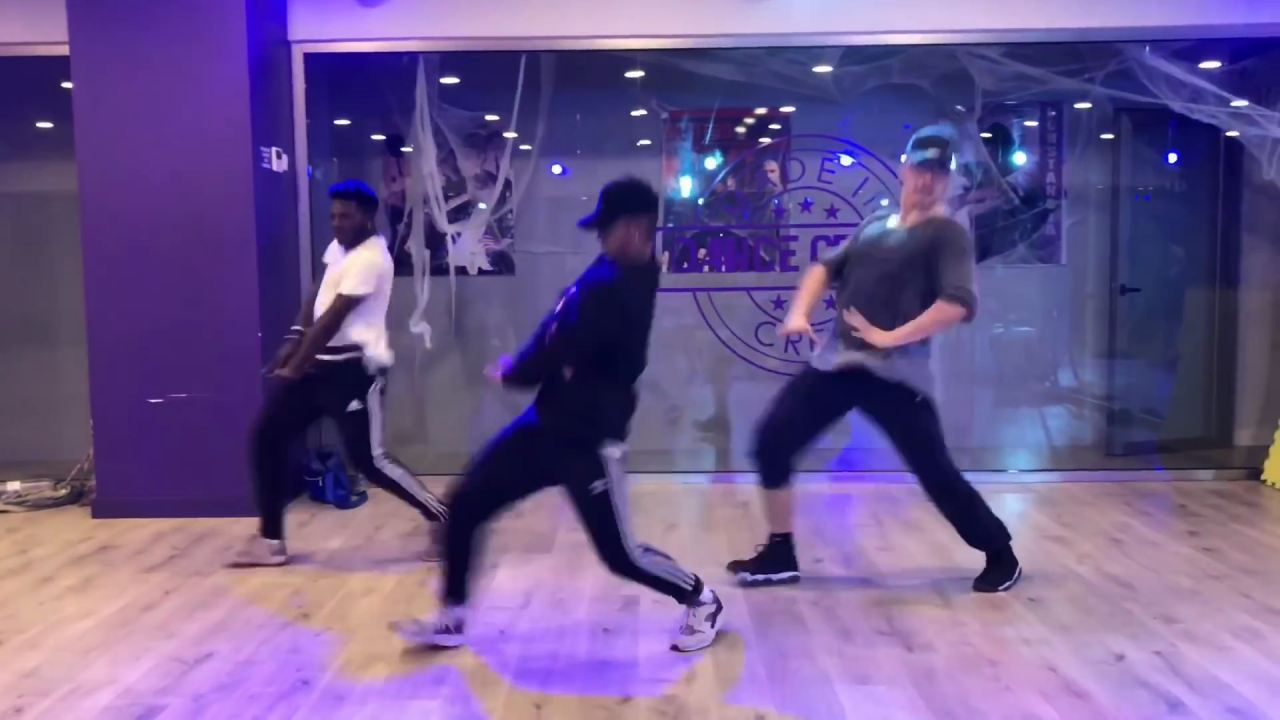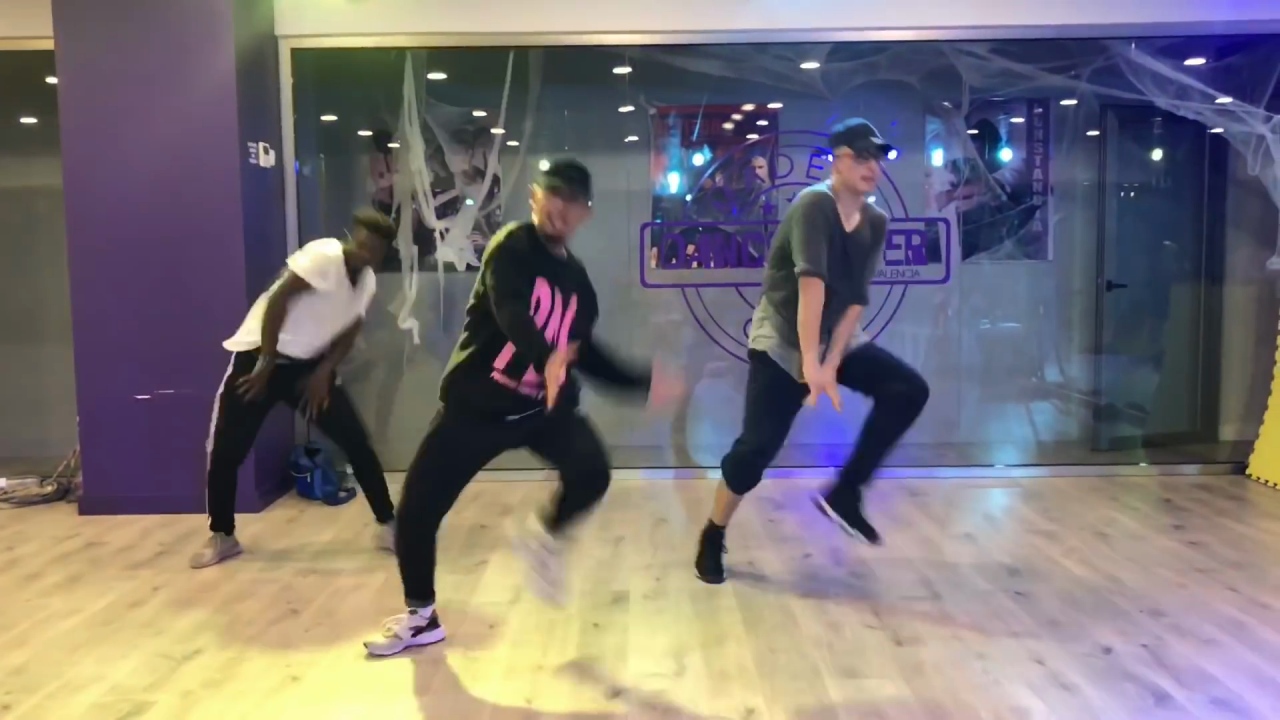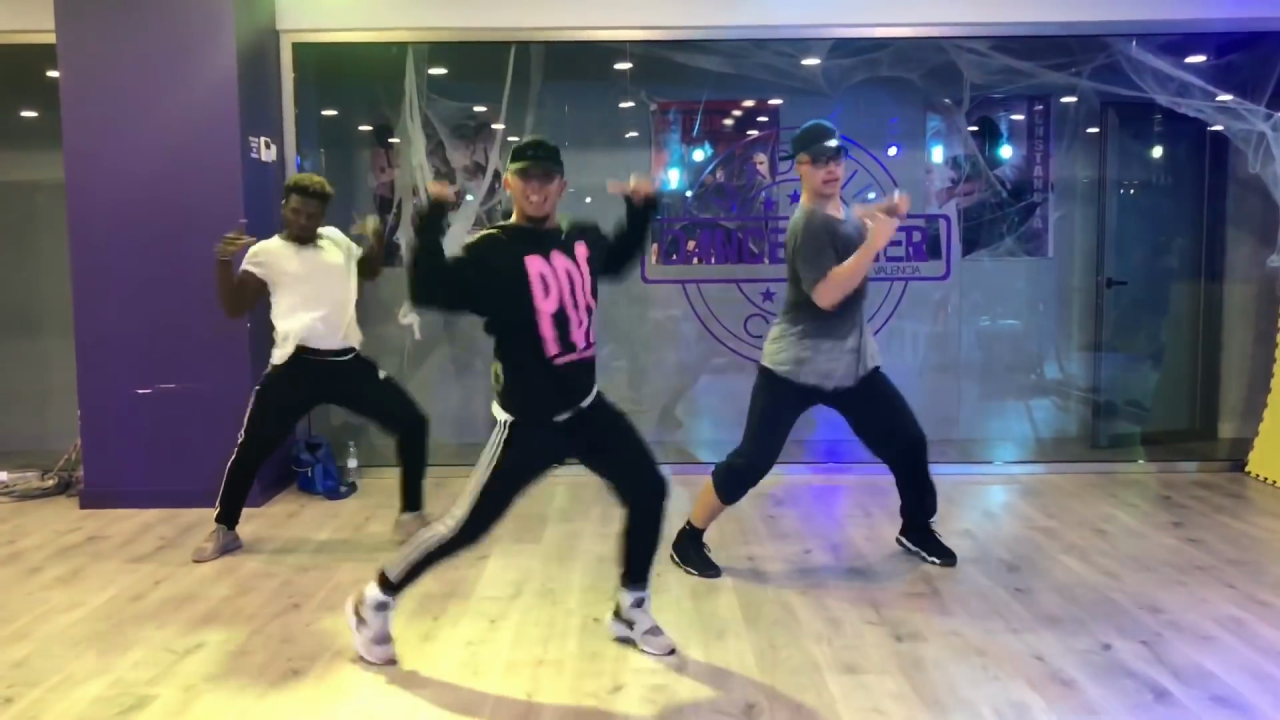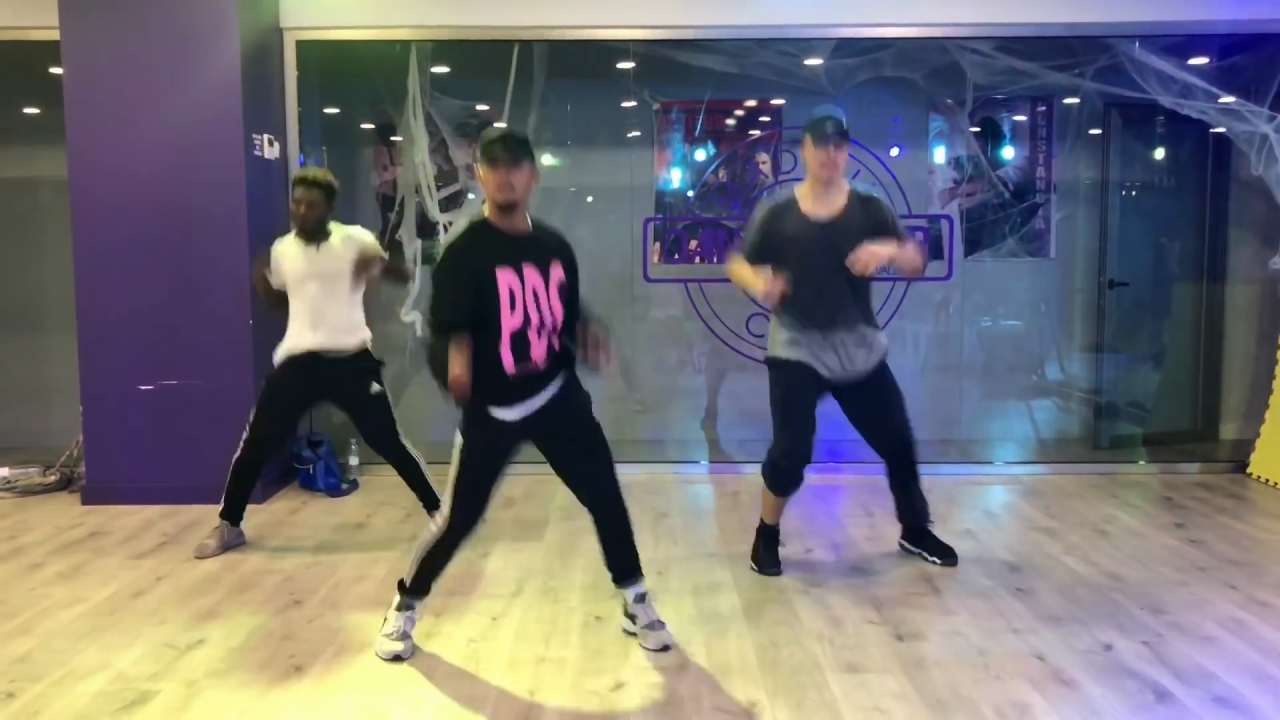
dt=0.3s
person 1, frame 1
left shoulder: (617, 288)
right shoulder: (620, 274)
left elbow: (555, 354)
left wrist: (513, 372)
right wrist: (531, 363)
left hip: (587, 438)
right hip: (548, 422)
left knee: (620, 553)
right knee: (463, 507)
left ankle: (700, 602)
right ankle: (451, 619)
person 1, frame 2
left shoulder: (575, 279)
right shoulder: (512, 247)
left elbow: (585, 352)
right elbow: (506, 311)
left wrist: (640, 382)
right wrist: (545, 360)
left hip: (542, 408)
right hip: (474, 406)
left knee: (590, 474)
right knee: (416, 513)
left ankle: (546, 539)
right ankle: (420, 617)
person 1, frame 3
left shoulder: (578, 238)
right shoulder: (494, 251)
left elbow: (618, 259)
right elbow: (427, 291)
left wrist: (642, 206)
right wrist: (433, 215)
left hip: (584, 405)
right hip: (529, 417)
left knee: (649, 490)
right knee: (467, 525)
left ankle: (631, 608)
right ankle: (377, 599)
person 1, frame 4
left shoulder: (556, 247)
right shoulder: (464, 255)
left elbow: (567, 310)
right elbow: (442, 329)
left wrist: (591, 338)
right wrist: (450, 363)
left hip: (557, 395)
right hip: (491, 411)
left knee: (607, 501)
right knee: (460, 521)
left ankle: (635, 600)
right ankle: (404, 607)
person 2, frame 1
left shoulder: (948, 232)
right shoulder: (876, 224)
left elbow: (958, 304)
right elbow: (826, 267)
left wrist: (892, 337)
right wrist: (799, 311)
left hip: (896, 367)
right hip: (837, 358)
left knee: (934, 470)
right knee: (772, 440)
left ankle: (999, 553)
right ankle: (779, 554)
person 2, frame 2
left shoulder: (874, 222)
right shoulder: (814, 204)
left elbow: (856, 299)
right elbow: (810, 280)
left wrist: (833, 361)
right wrist: (809, 359)
left hip: (836, 344)
right hip: (782, 343)
left knee: (909, 390)
right knee: (757, 445)
left ankle: (844, 491)
right ankle: (712, 539)
person 2, frame 3
left shoulder: (841, 210)
right shoulder: (811, 224)
right elbow: (825, 296)
left wrist: (883, 213)
right wrist: (872, 245)
left hip: (851, 356)
right hip: (797, 362)
left knee: (908, 442)
right knee: (752, 459)
left ankle: (917, 528)
right ankle: (689, 539)
person 2, frame 4
left shoulder: (869, 207)
right shoulder: (777, 213)
left elbow: (916, 262)
right elbow: (739, 263)
left wrist: (888, 252)
right wrist: (757, 282)
left hip: (860, 348)
right hip: (796, 349)
left knee: (897, 444)
right knee: (791, 451)
left ankle: (916, 531)
right ankle: (767, 533)
person 3, frame 1
left shoulder: (372, 259)
right shoulder: (340, 247)
left elbow: (334, 317)
left wrist: (297, 363)
right wrist: (294, 342)
left hip: (356, 367)
right hip: (320, 362)
left knee: (370, 459)
right knee: (265, 439)
left ankle: (443, 520)
right ankle: (269, 541)
person 3, frame 2
left shoulder: (367, 284)
right shoulder: (322, 257)
left elbow: (346, 335)
right elbow: (277, 301)
left wrist: (325, 375)
right wrist: (264, 362)
left hip: (307, 365)
right hip: (258, 358)
left knee: (356, 442)
right knee: (224, 451)
left ankle: (388, 524)
right ankle: (222, 537)
person 3, frame 3
left shoulder: (337, 241)
right shoulder: (265, 253)
left elbow: (369, 271)
right elbow: (233, 308)
left wrist: (375, 244)
right wrist: (223, 261)
left hip: (347, 360)
right hip: (296, 364)
left knee: (412, 422)
right knee: (252, 447)
left ankle: (411, 514)
right ankle: (224, 529)
person 3, frame 4
left shoulder: (356, 240)
right shoulder: (280, 251)
left elbow: (402, 276)
left wrist: (382, 263)
right wrist: (263, 286)
left hip: (351, 361)
right hip: (298, 362)
left knee: (388, 443)
right knee: (257, 445)
left ankle: (436, 510)
right ankle: (228, 525)
